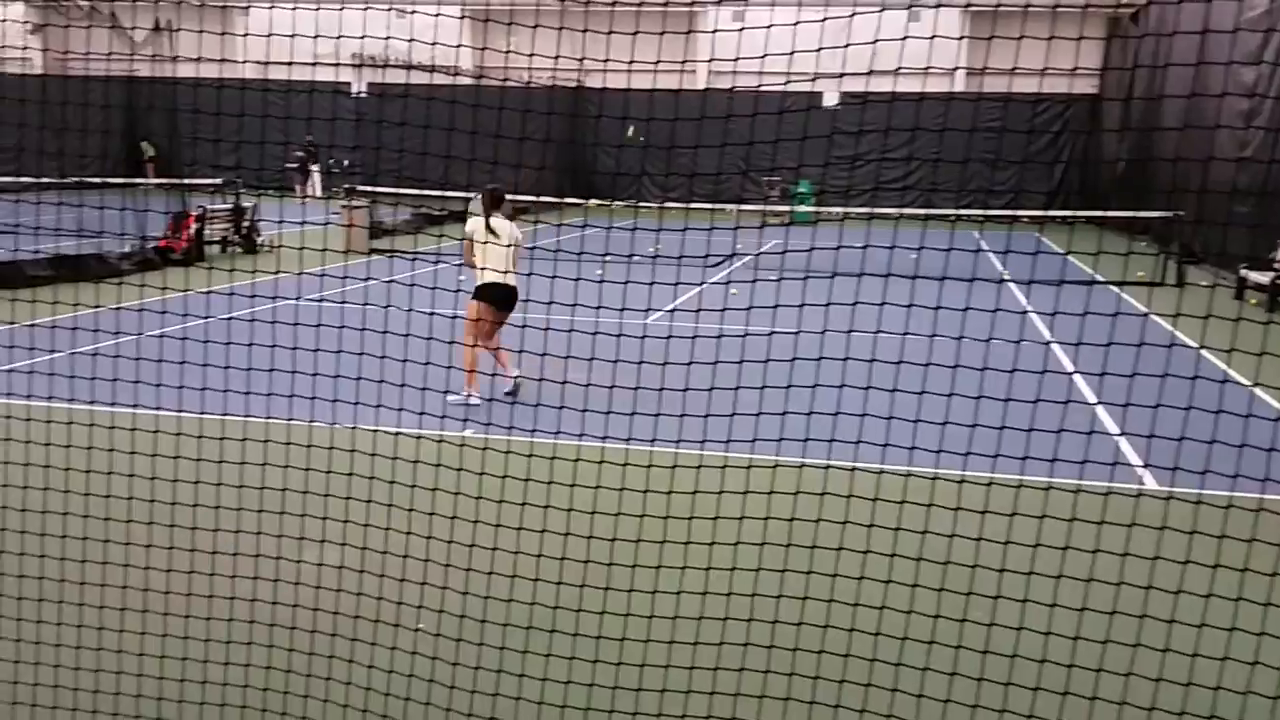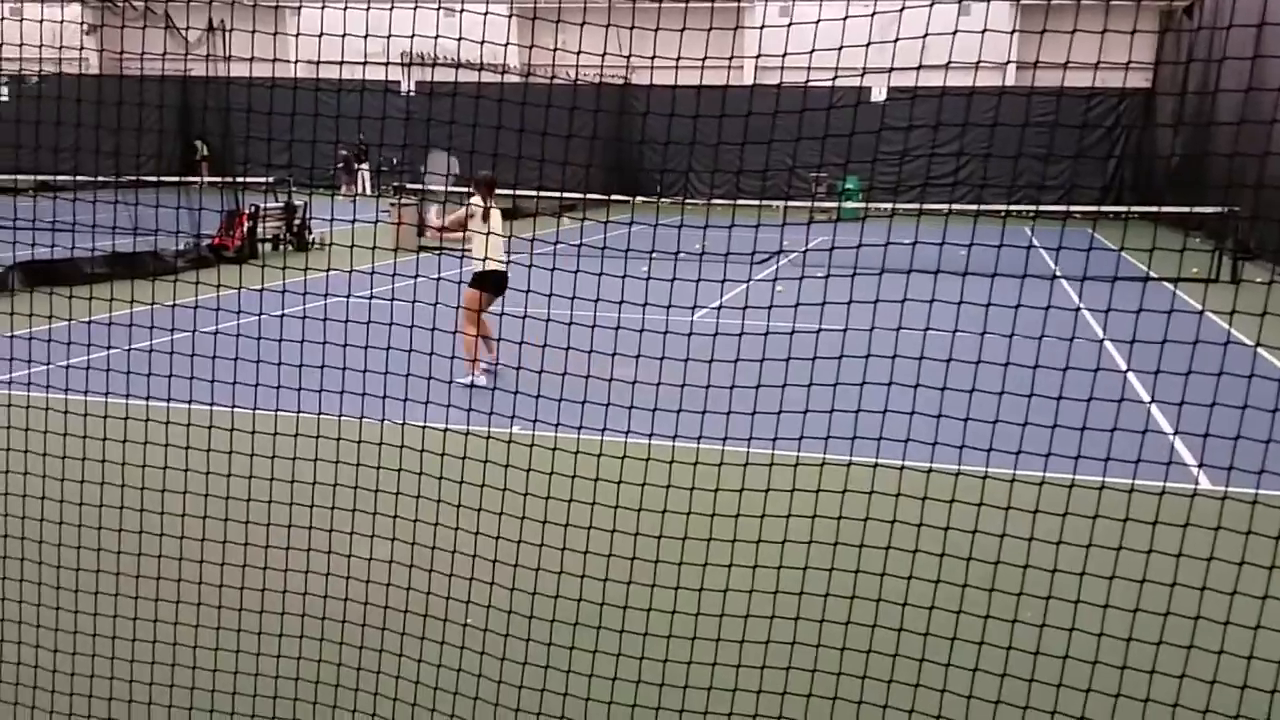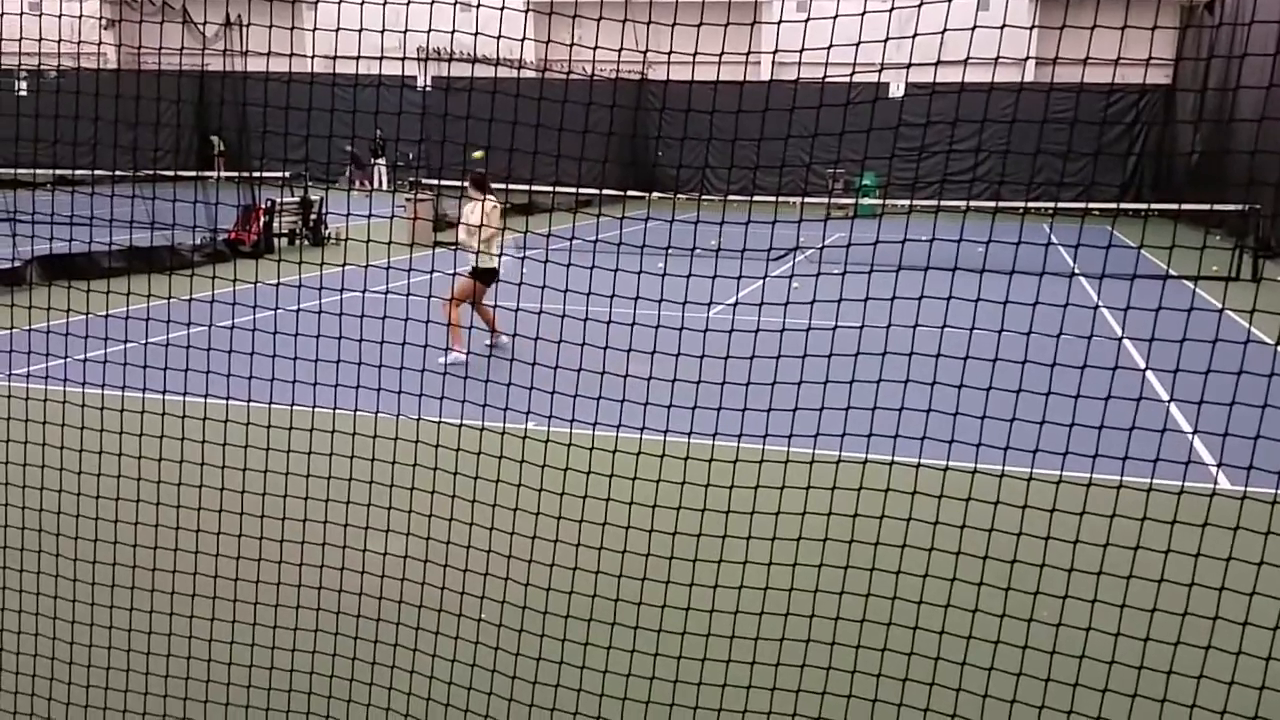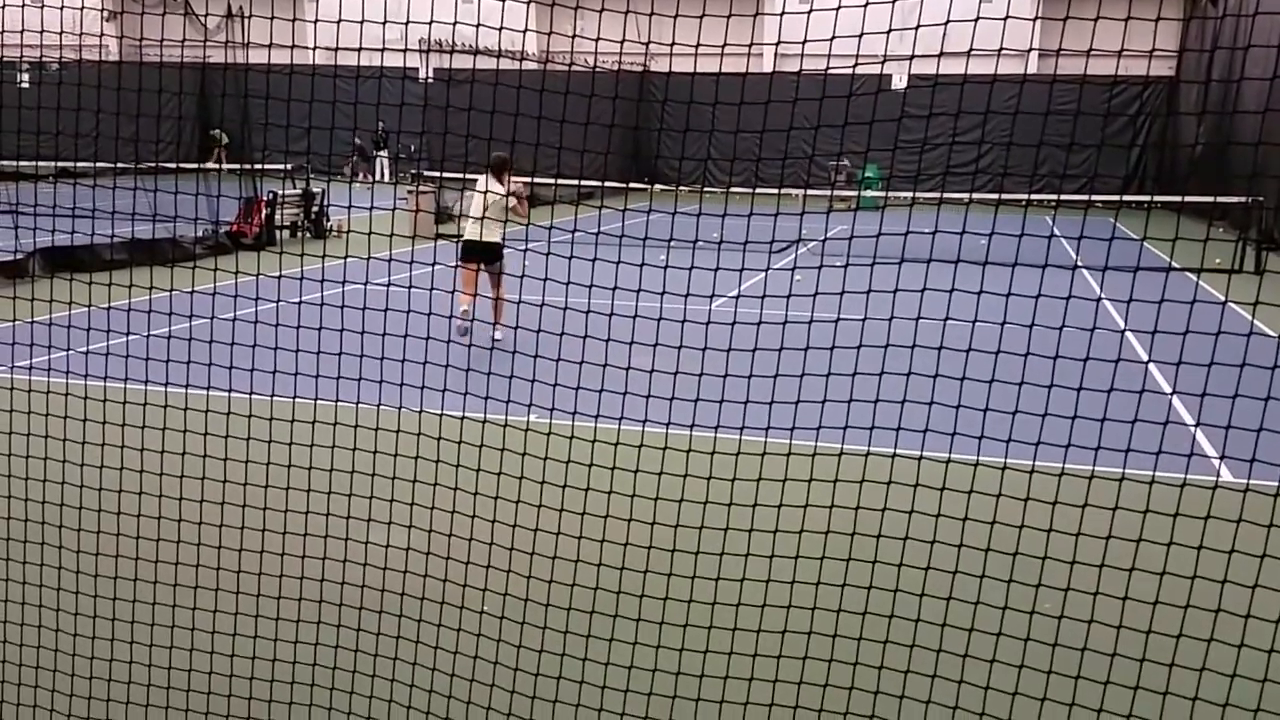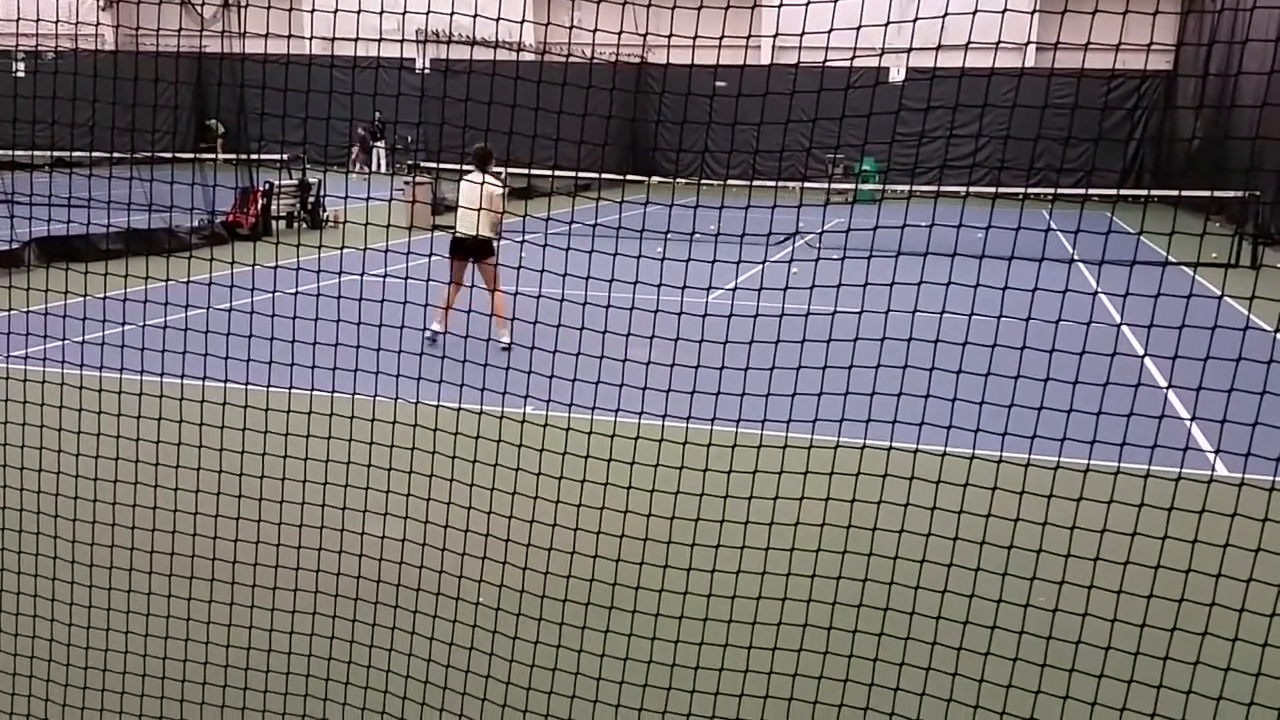
dt=0.5s
person 1, frame 1
left shoulder: (475, 223)
right shoulder: (513, 228)
left elbow: (467, 259)
left hip: (489, 287)
right hip: (510, 290)
left knee: (469, 339)
right knee: (488, 337)
left ankle: (470, 392)
right ankle: (511, 373)
person 1, frame 2
left shoulder: (476, 203)
right shoulder: (494, 211)
left elbow: (451, 221)
left wrist: (435, 224)
right wrist: (443, 234)
left hip: (486, 273)
right hip: (499, 274)
left knee: (468, 322)
right knee: (475, 315)
left ankle: (475, 374)
right ankle: (492, 357)
person 1, frame 3
left shoulder: (490, 203)
right shoulder: (469, 207)
left elbow: (495, 231)
right elbow: (462, 233)
left wrist: (475, 243)
right wrist: (464, 239)
left hip: (485, 266)
right hip: (479, 264)
left knee: (451, 303)
right knee: (475, 301)
left ankle: (457, 350)
right ankle: (498, 336)
person 1, frame 4
left shoulder: (481, 181)
right shoulder: (506, 195)
right elbow: (524, 214)
left wrist: (511, 189)
right wrist: (522, 195)
left hip: (471, 242)
right hip: (492, 245)
left knee: (466, 291)
right knee: (497, 288)
left ankle: (465, 309)
right ankle: (497, 328)
person 1, frame 5
left shoulder: (464, 180)
right shoulder: (496, 185)
right elbow: (495, 219)
right wrist: (496, 232)
left hip: (459, 238)
right hip: (481, 241)
left knee: (454, 286)
right knee: (495, 290)
left ankle: (438, 324)
right ankle: (503, 336)
